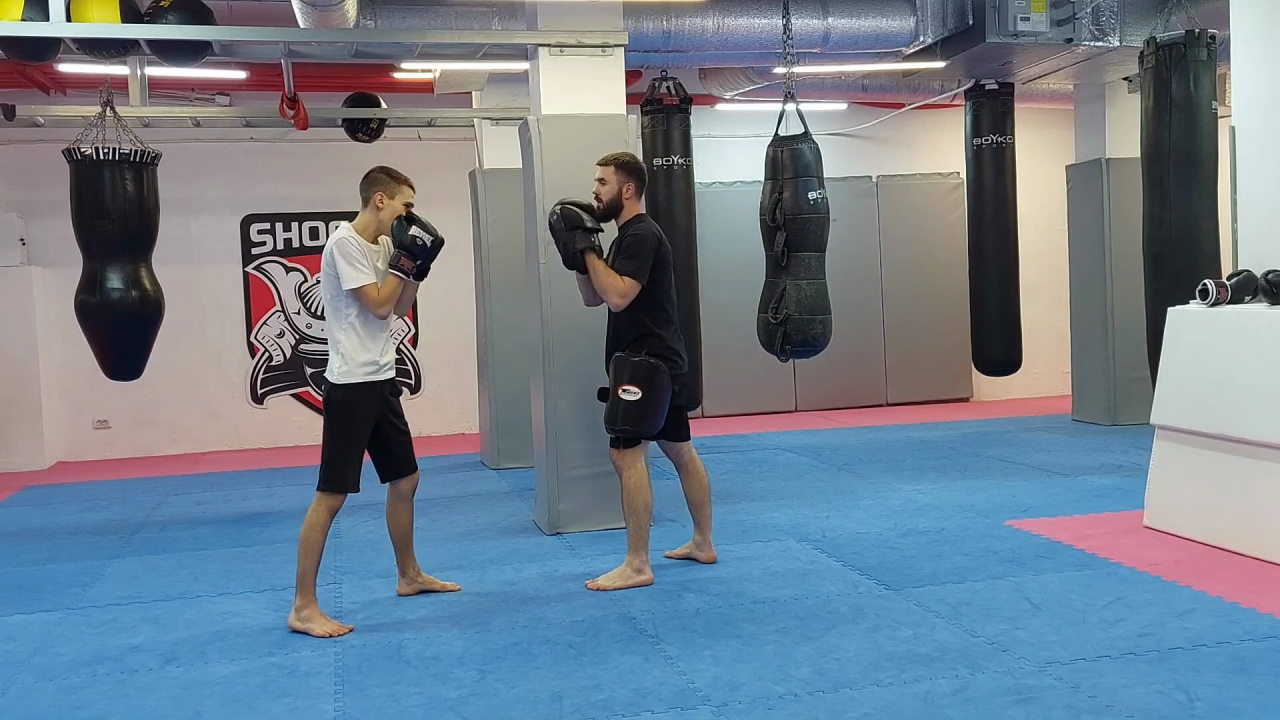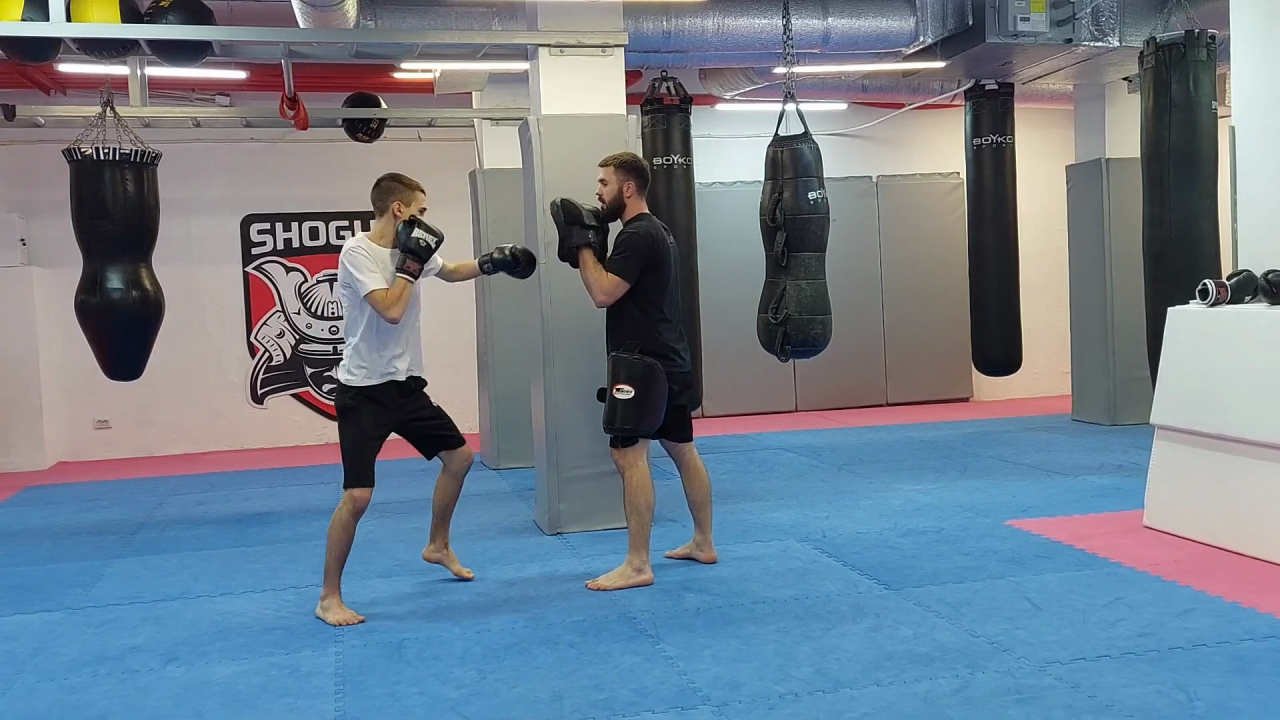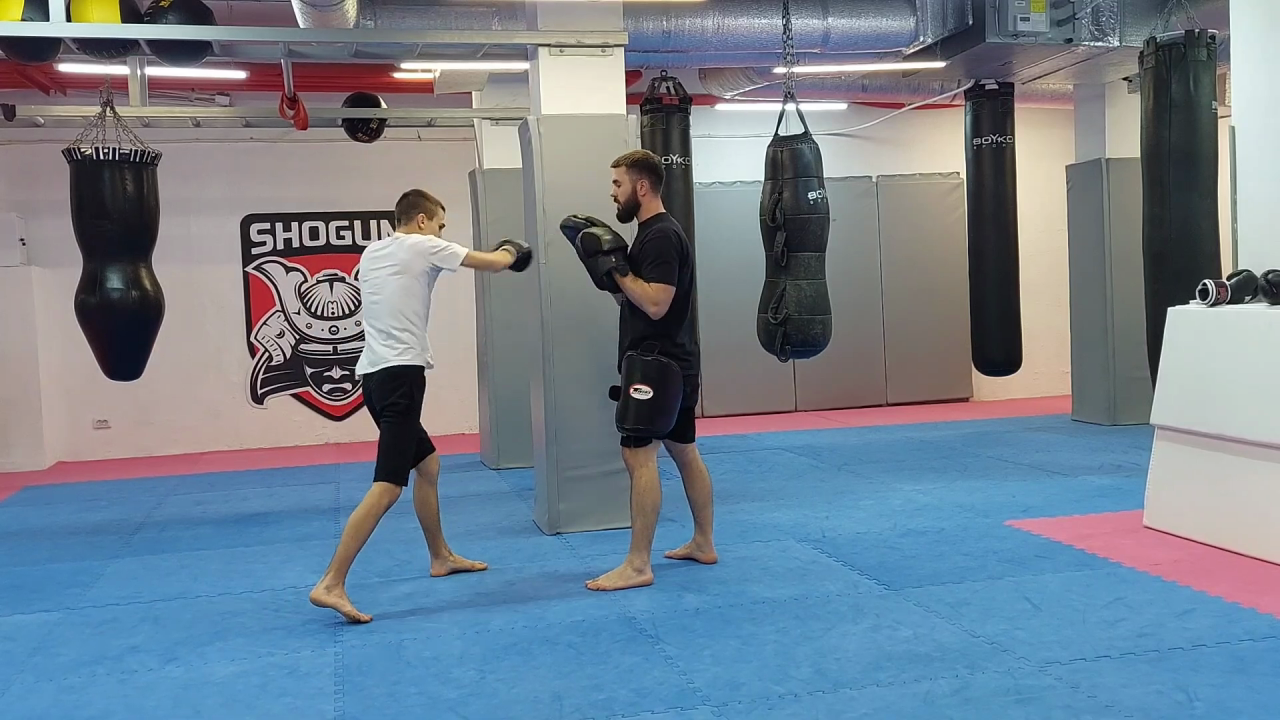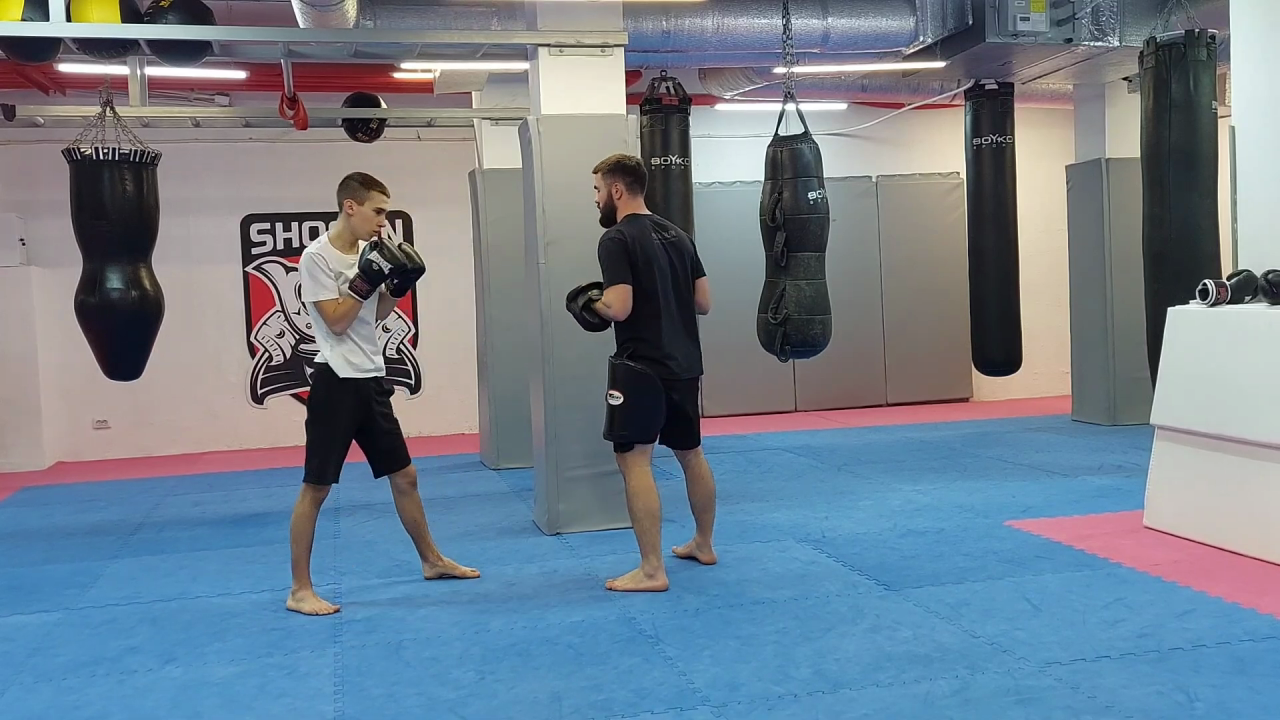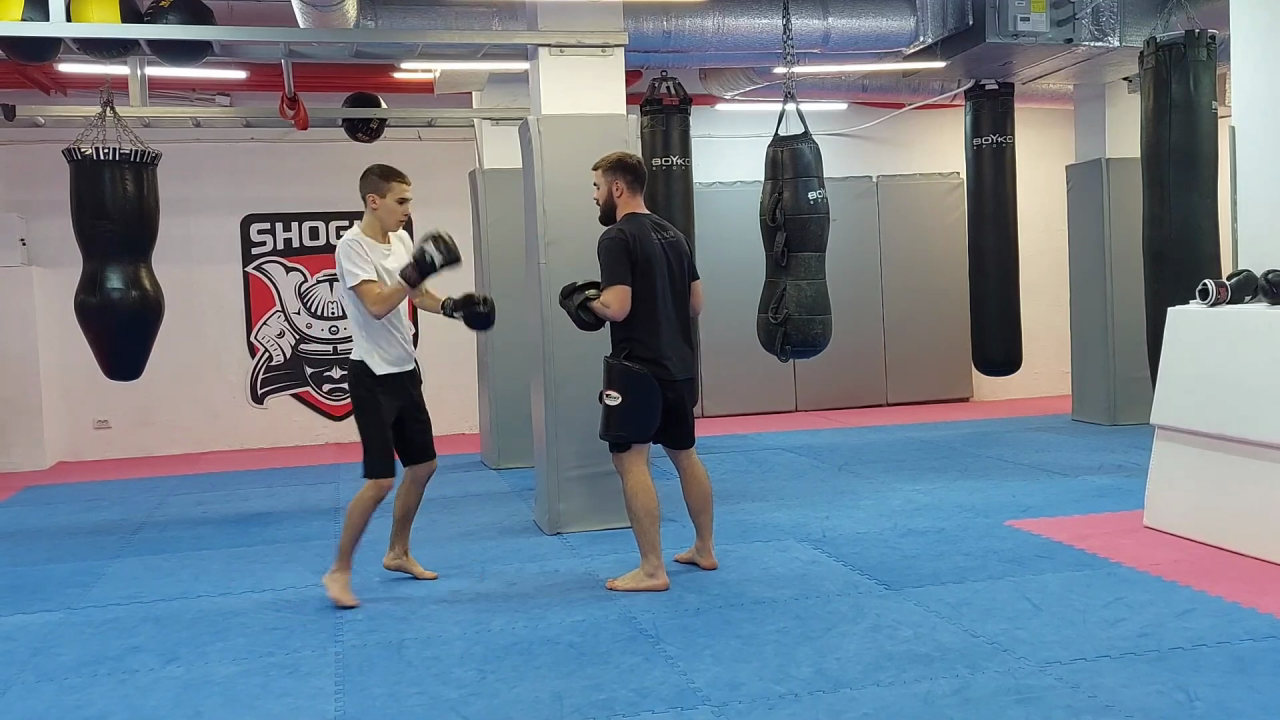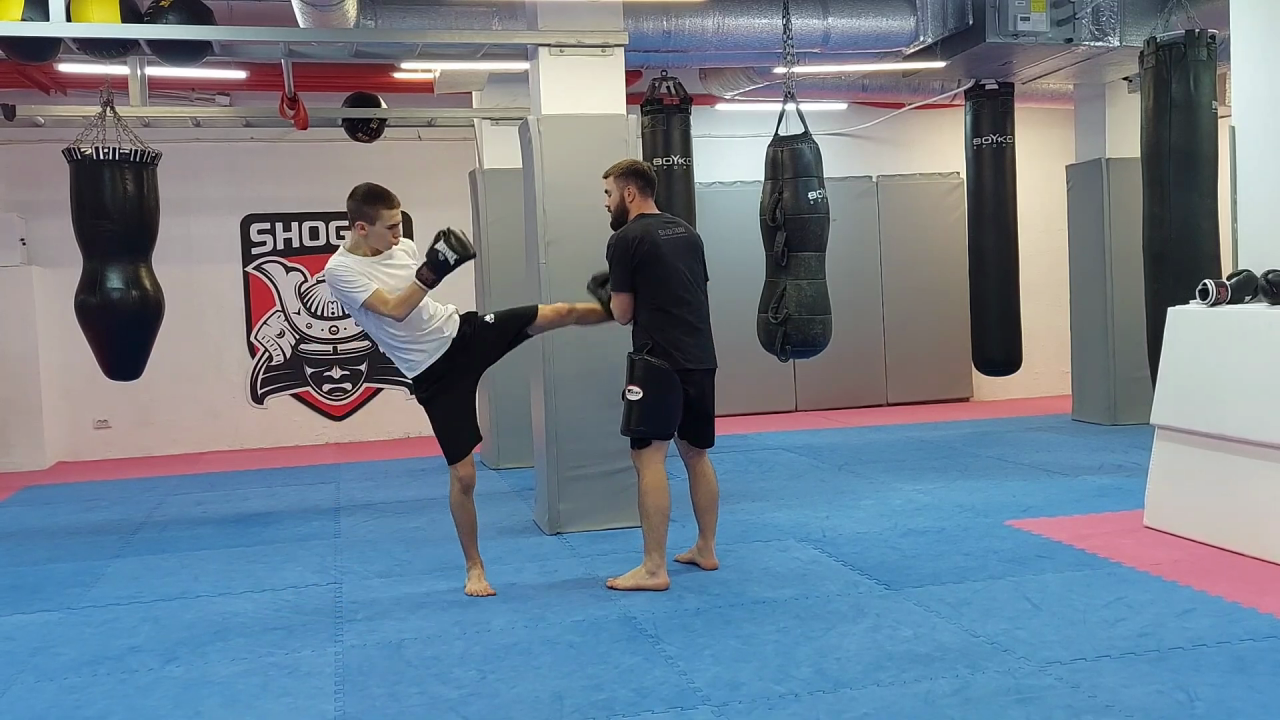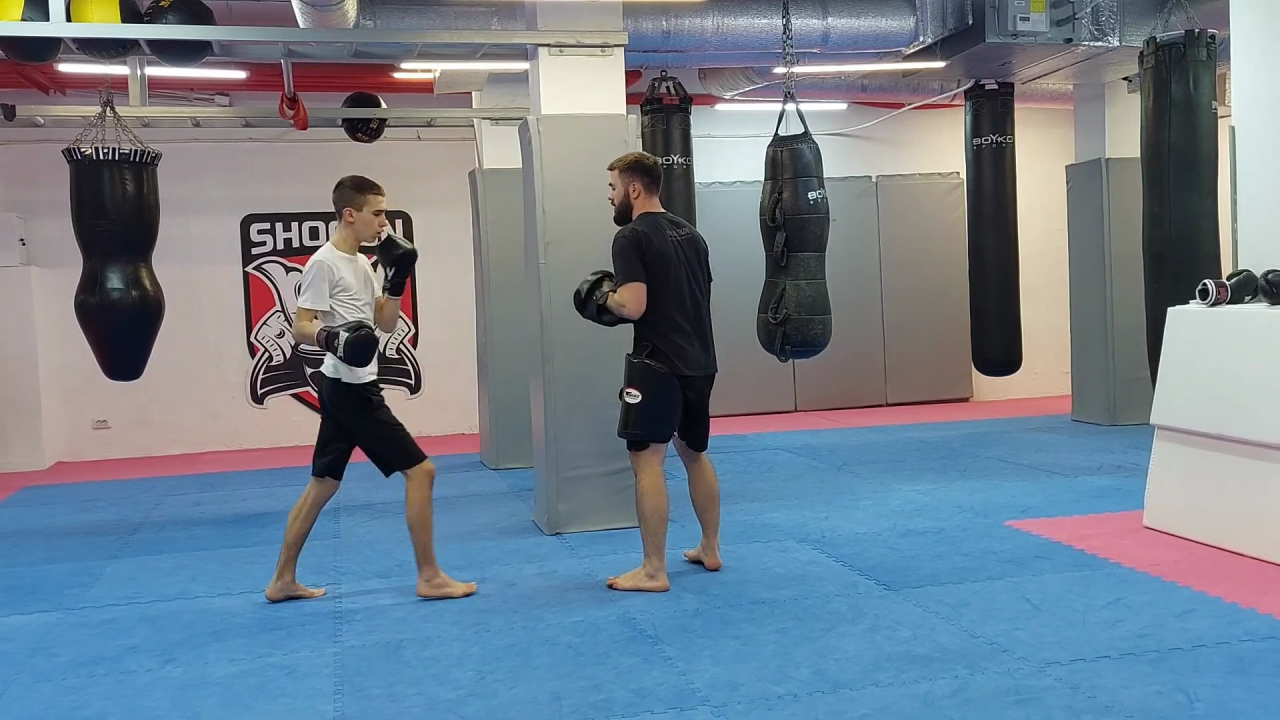
dt=0.5s
person 1, frame 1
left shoulder: (378, 246)
right shoulder: (345, 243)
left elbow: (394, 308)
right elbow: (380, 305)
left wrist: (412, 265)
right wrist: (405, 259)
left hip: (381, 382)
right hip: (350, 386)
left knee: (405, 482)
right knee: (331, 497)
left ankle: (410, 576)
right ankle: (303, 607)
person 1, frame 2
left shoulder: (414, 246)
right shoulder: (355, 252)
left elbow: (452, 271)
right elbow: (391, 311)
left wrist: (494, 261)
right wrist: (410, 261)
left hip: (405, 383)
right hip: (361, 390)
left knee: (459, 458)
right knee: (357, 496)
left ankle: (438, 545)
right ankle: (329, 595)
person 1, frame 3
left shoulder: (373, 253)
right shoulder: (425, 247)
right elbow: (501, 257)
right wrist: (512, 250)
left hip: (380, 374)
right hip: (401, 376)
left knee: (427, 466)
right knee: (388, 486)
left ankle: (442, 557)
right ankle: (331, 585)
person 1, frame 4
left shoulder: (367, 250)
right shoulder: (317, 256)
right elbow: (336, 322)
left wrist: (397, 285)
right wrist: (365, 279)
left hip: (371, 381)
right hip: (335, 383)
left knee: (404, 477)
right knee: (316, 487)
left ankle: (432, 560)
right ankle: (300, 589)
person 1, frame 5
left shoulder: (401, 240)
right shoulder: (352, 245)
right elbow: (377, 304)
left wrist: (452, 305)
right wrist: (416, 268)
left hip: (405, 371)
right hip: (374, 374)
left knee: (420, 469)
right knee: (379, 480)
left ankle: (396, 552)
right ankle: (339, 570)
person 1, frame 6
left shoulder: (403, 247)
right shoulder: (341, 272)
right elbow: (396, 310)
right wrist: (432, 268)
left hip: (462, 336)
right hip: (434, 372)
left knee: (560, 314)
right knee: (464, 474)
right ankle: (474, 566)
person 1, frame 7
left shoulder: (361, 260)
right shoulder: (325, 264)
left elbow: (385, 323)
right elbow: (301, 327)
left wrist: (399, 276)
right wrist: (333, 338)
left hip: (345, 388)
right hip: (352, 390)
left knee: (323, 484)
right knee: (419, 471)
left ankle: (284, 579)
right ankle: (429, 575)
person 2, frame 1
left shoulder: (642, 235)
right shoulder: (628, 236)
left elbow: (618, 297)
right elbow: (594, 296)
left wrist: (588, 252)
right wrist: (580, 256)
left hip: (648, 363)
right hip: (657, 362)
left knee: (626, 455)
right knee: (680, 451)
left ankle: (637, 566)
right ankle: (703, 543)
person 2, frame 2
left shoulder: (638, 235)
right shoulder: (653, 232)
left elbow: (603, 293)
right elbow: (613, 290)
left wrist: (582, 246)
right wrist: (588, 247)
left hip: (647, 365)
right hip: (667, 361)
left knee: (628, 455)
right knee: (683, 450)
left ankle: (637, 565)
right ankle: (703, 543)
person 2, frame 3
left shoulder: (660, 236)
right shoulder: (657, 232)
left elbow: (655, 303)
right elbow: (633, 291)
left wrist: (616, 269)
right wrist: (609, 264)
left hip: (658, 363)
right hip: (673, 362)
left knee: (639, 455)
right knee: (684, 450)
left ankle: (637, 565)
right ankle: (703, 543)
person 2, frame 4
left shoulder: (617, 239)
right shoulder: (677, 235)
left elbow: (620, 308)
right elbow: (703, 302)
left wrist: (591, 303)
left hip: (643, 368)
right hip: (683, 366)
left knee: (633, 461)
right knee: (690, 454)
left ankle: (652, 570)
right ankle: (704, 543)
person 2, frame 5
left shoulder: (616, 238)
right shoulder: (673, 235)
left elbow: (617, 307)
right elbow: (695, 304)
left wrist: (587, 301)
left hip: (639, 368)
right hip: (680, 365)
left knee: (630, 461)
right knee: (685, 455)
left ankle: (652, 570)
right ankle: (705, 548)
person 2, frame 6
left shoulder: (625, 240)
right shoulder: (687, 233)
left elbow: (623, 314)
left wrist: (612, 296)
left hip: (661, 362)
right hip: (701, 360)
left knee: (649, 457)
right knee: (696, 453)
left ankle: (654, 568)
right ankle: (705, 549)
person 2, frame 7
left shoulder: (631, 237)
right shoulder: (689, 233)
left elbow: (633, 306)
left wrist: (607, 298)
left hip: (660, 365)
right hip: (698, 363)
left knee: (646, 460)
right knee: (695, 454)
left ankle: (653, 570)
right ankle: (710, 548)
